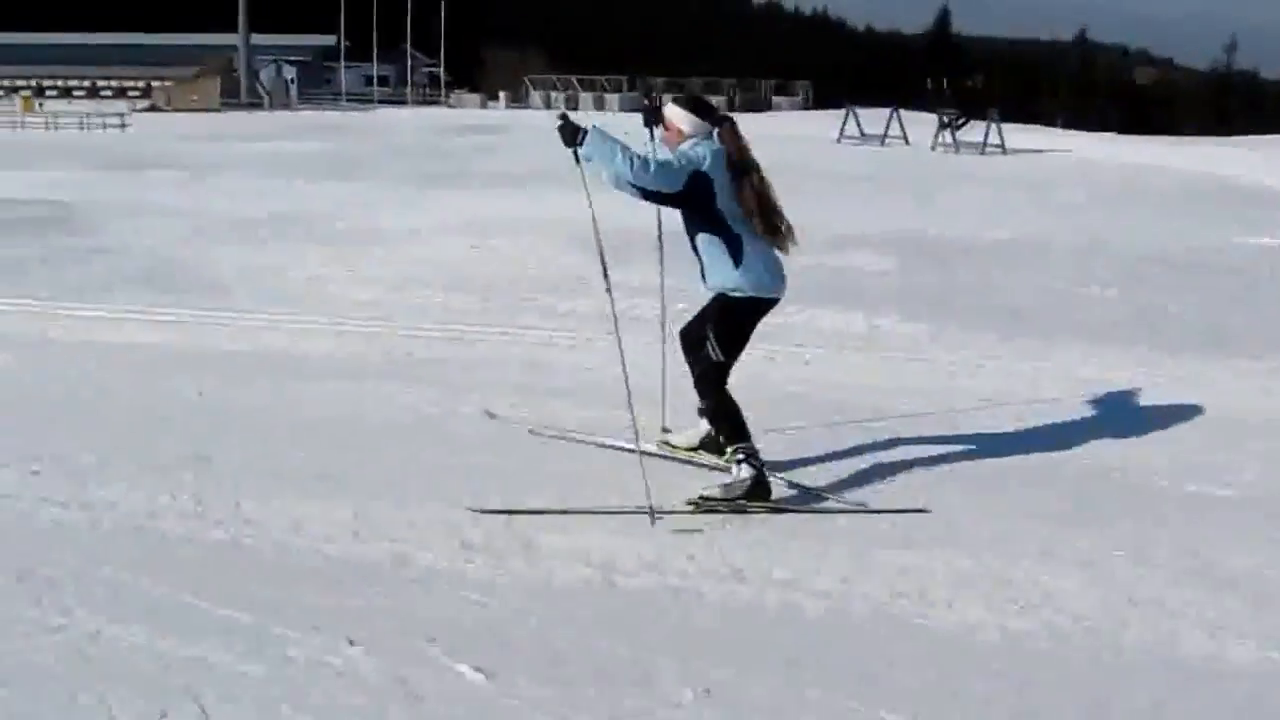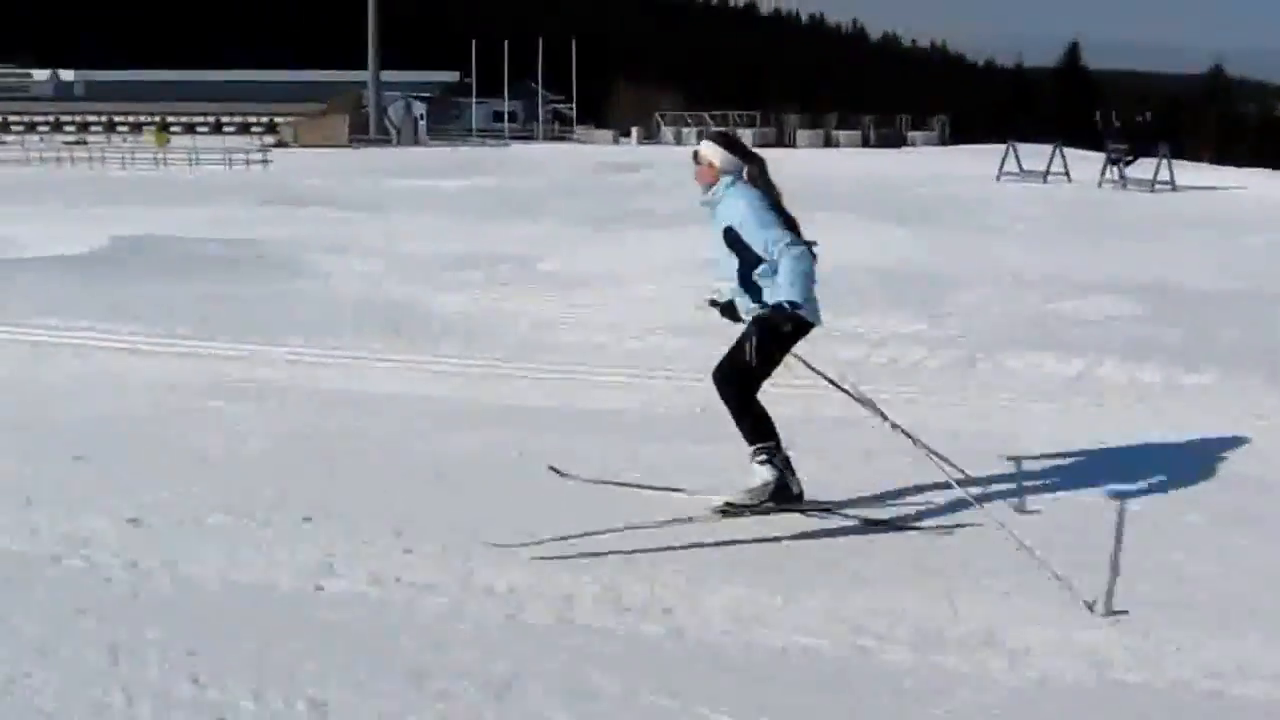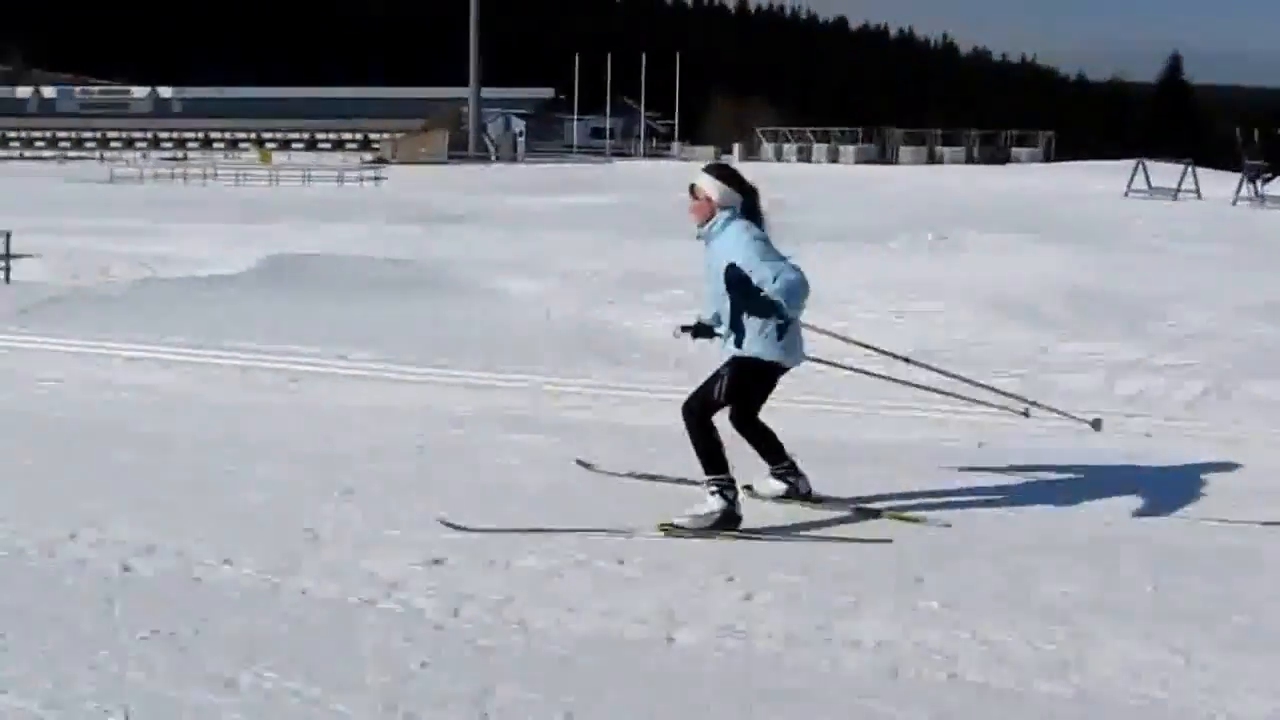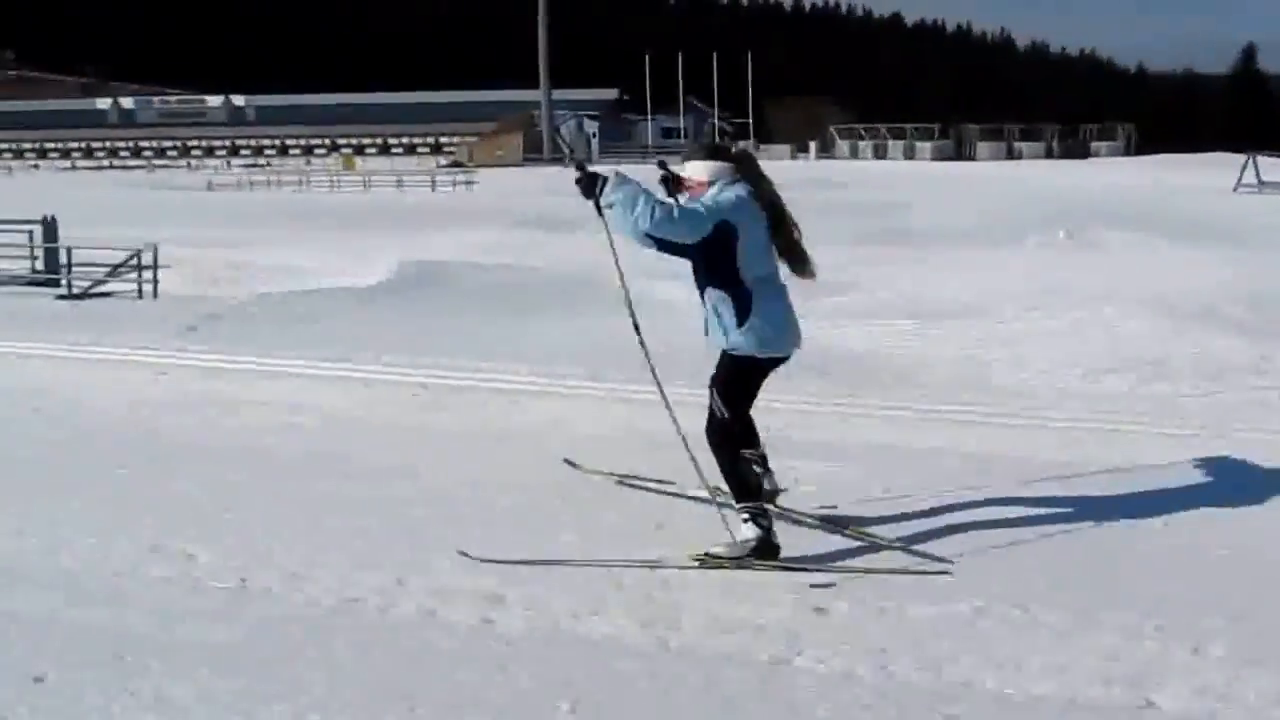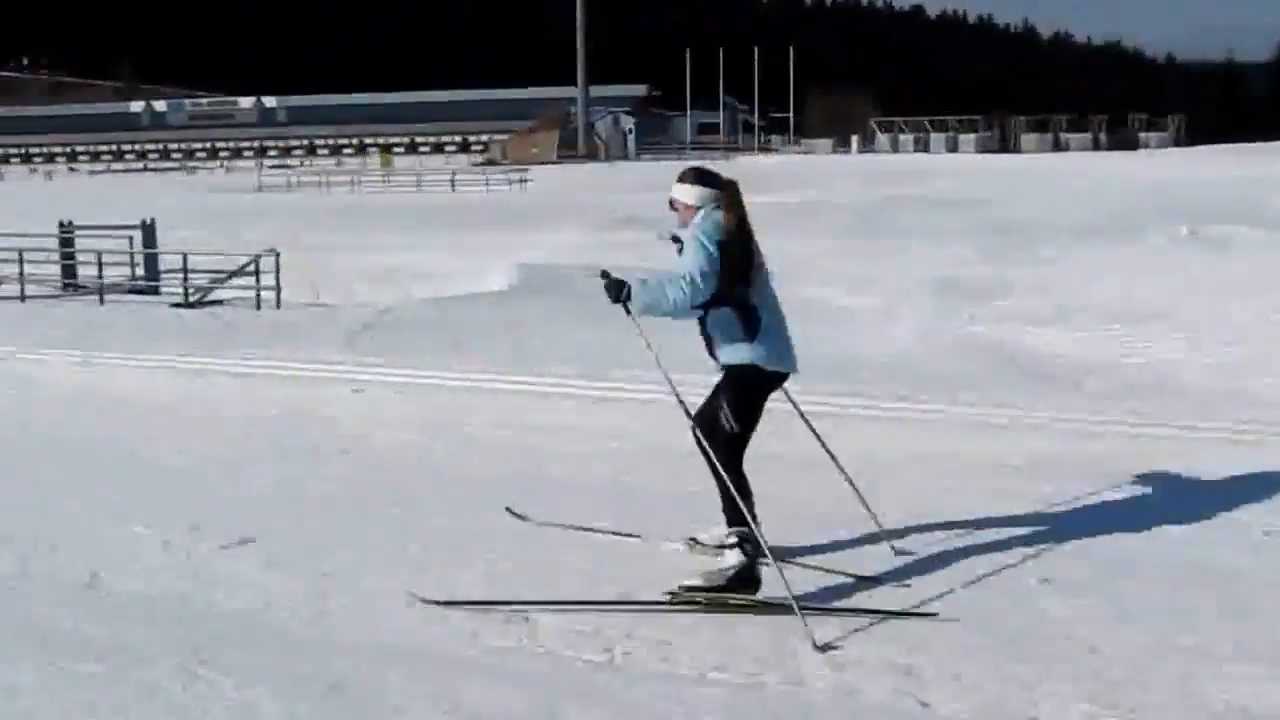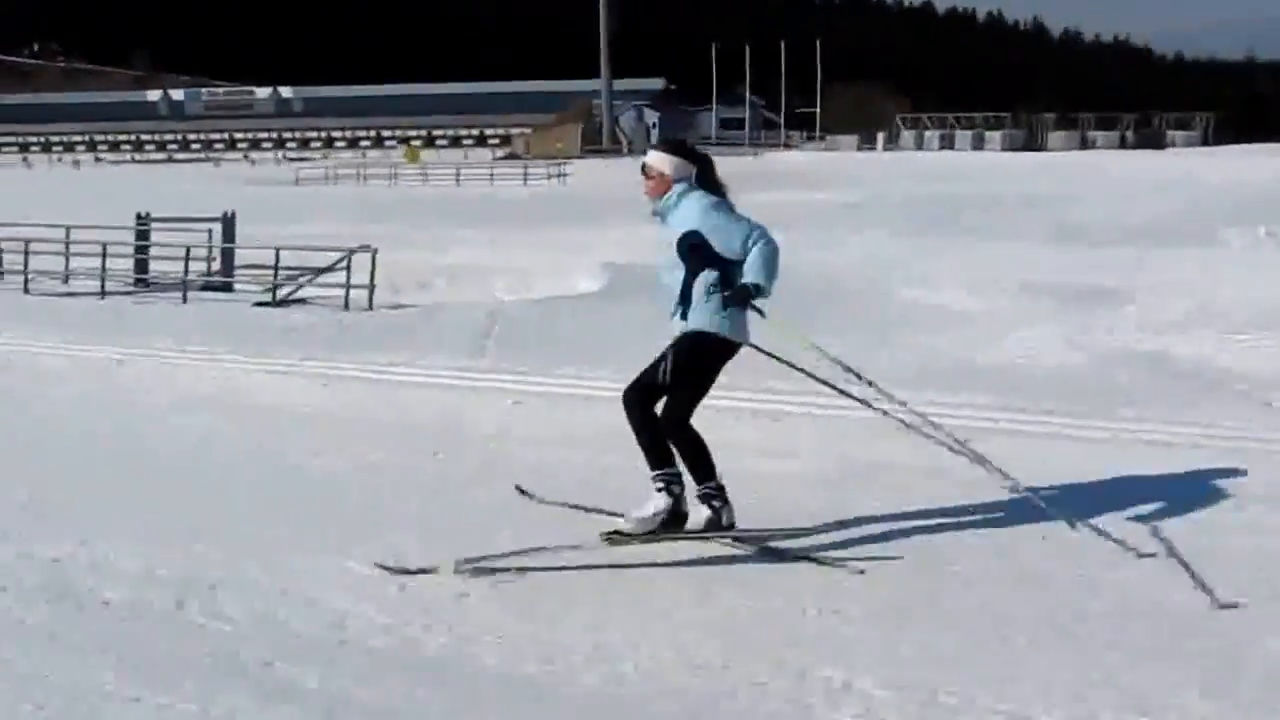
dt=0.4s
person 1, frame 1
left shoulder: (695, 159)
right shoulder: (716, 155)
left elbow: (645, 174)
left wrist: (587, 140)
right wrist: (661, 122)
left hip: (741, 285)
right hip: (755, 280)
left knee: (711, 376)
right knee: (693, 338)
left ankle: (750, 470)
right ankle: (713, 429)
person 1, frame 2
left shoulder: (743, 202)
right shoulder: (731, 202)
left elbow: (793, 251)
left wrist: (789, 300)
right wrist: (734, 298)
left hip: (780, 311)
right hip: (771, 310)
left knee: (727, 378)
right knee: (738, 390)
left ankle: (770, 471)
right ankle: (780, 477)
person 1, frame 3
left shoulder: (743, 238)
right shoulder: (724, 235)
left elbow: (792, 281)
left wrist: (773, 303)
right wrist: (711, 325)
left hip: (762, 349)
right hip: (767, 346)
left knee: (696, 410)
right knee: (743, 416)
left ankle: (723, 502)
right ankle: (790, 478)
person 1, frame 4
left shoulder: (719, 208)
right shoulder: (747, 201)
left elbow: (664, 221)
left wrist: (605, 187)
right wrist: (683, 187)
left hip: (750, 339)
right hip: (775, 334)
left knee: (720, 430)
right knee: (723, 399)
left ankle: (757, 531)
right ankle: (757, 476)
person 1, frame 5
left shoulder: (708, 232)
right shoulder: (727, 232)
left elbow: (692, 289)
left wrist: (633, 292)
right wrist: (690, 251)
left hip: (752, 358)
right hip: (764, 356)
left knee: (722, 449)
right knee: (705, 429)
left ankle: (742, 560)
right ankle: (739, 526)
person 1, frame 6
left shoulder: (700, 207)
right shoulder: (680, 211)
left elbow: (762, 244)
left wrist: (752, 285)
left hip: (708, 328)
right hip: (702, 329)
left knee: (638, 398)
right knee: (673, 419)
left ankle: (669, 499)
right ankle: (714, 505)
